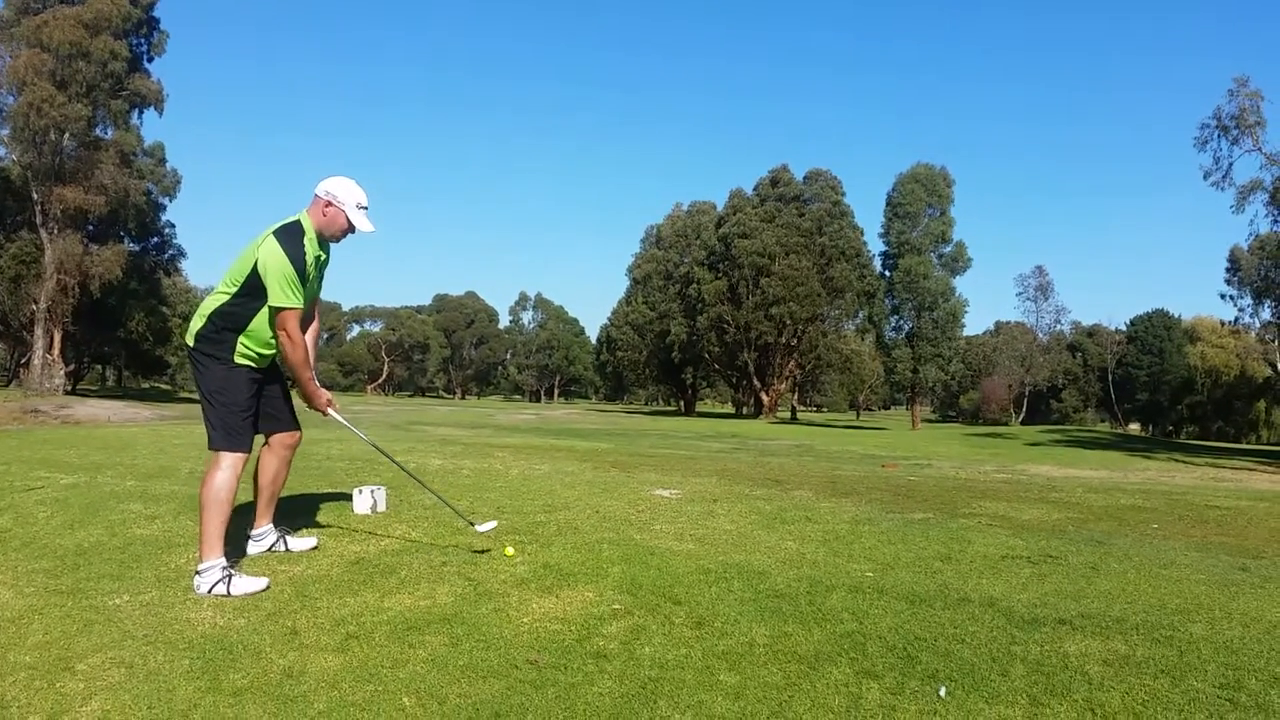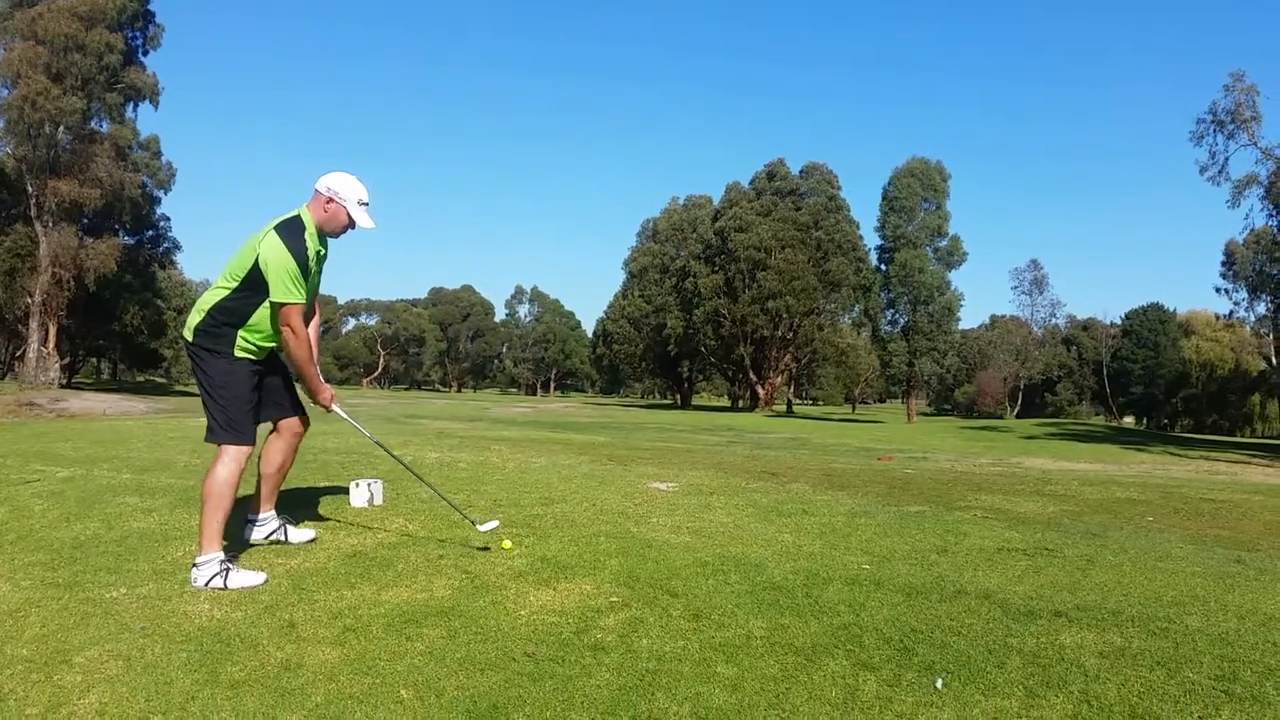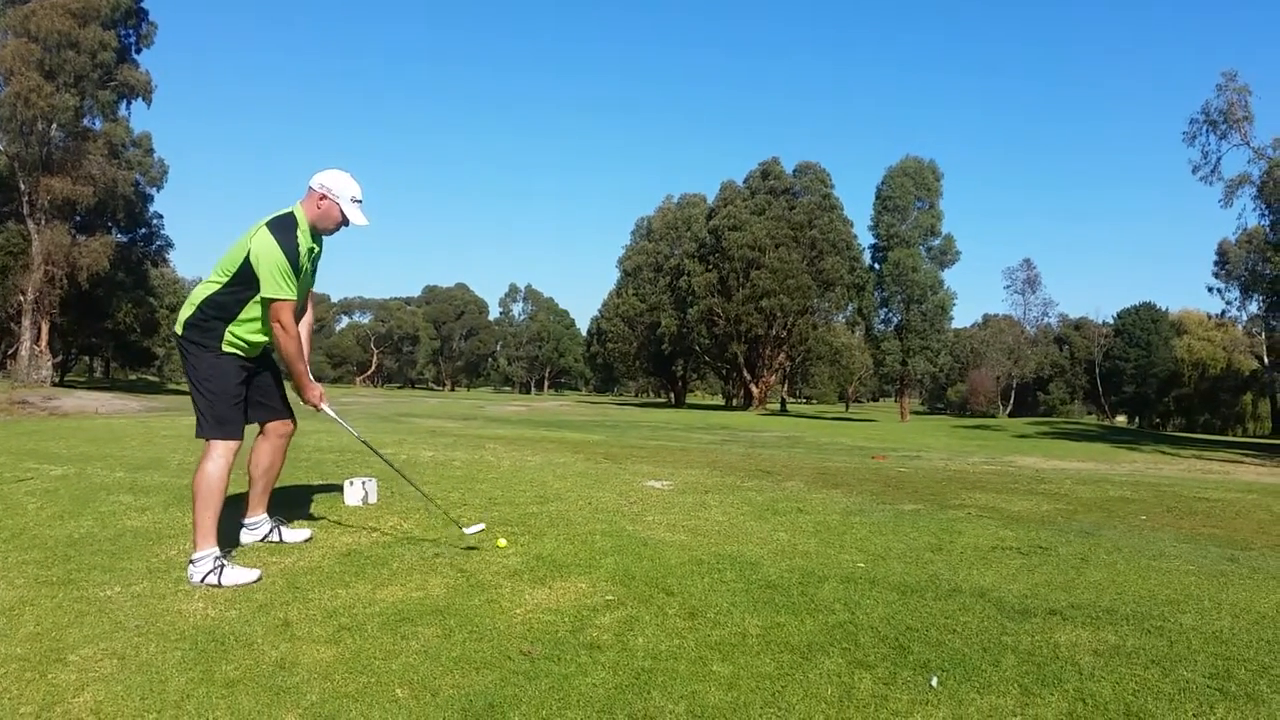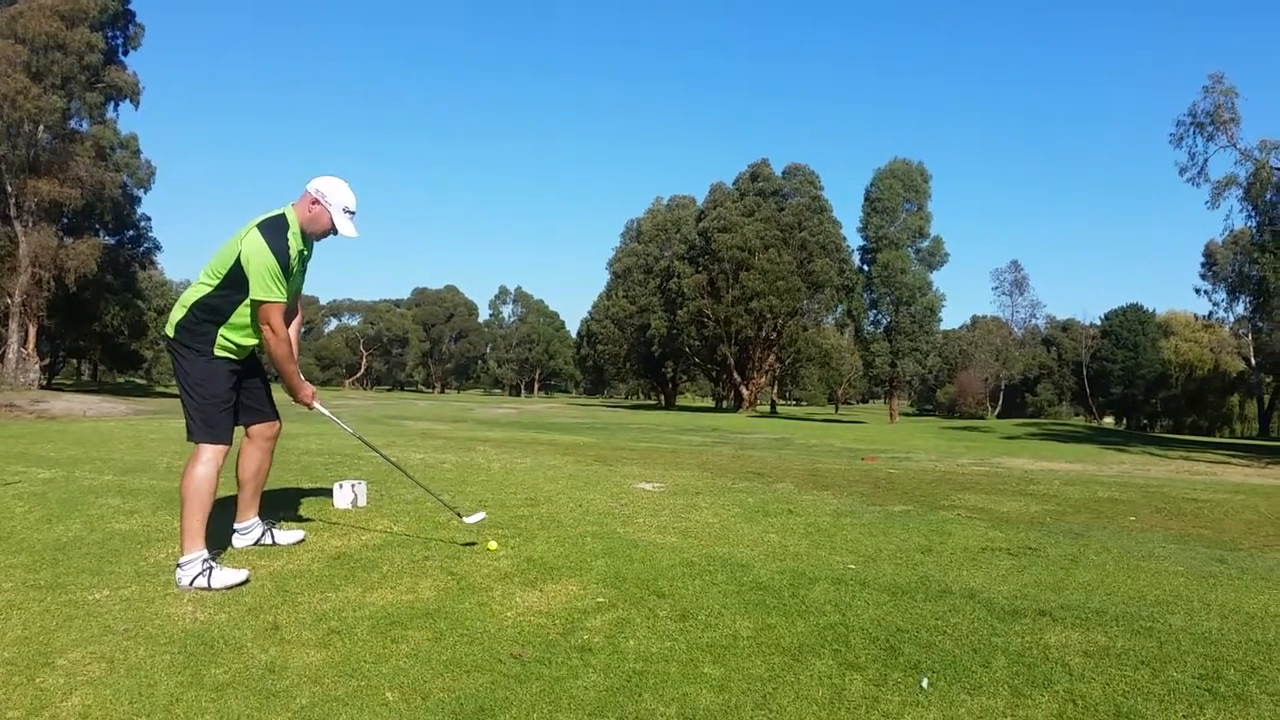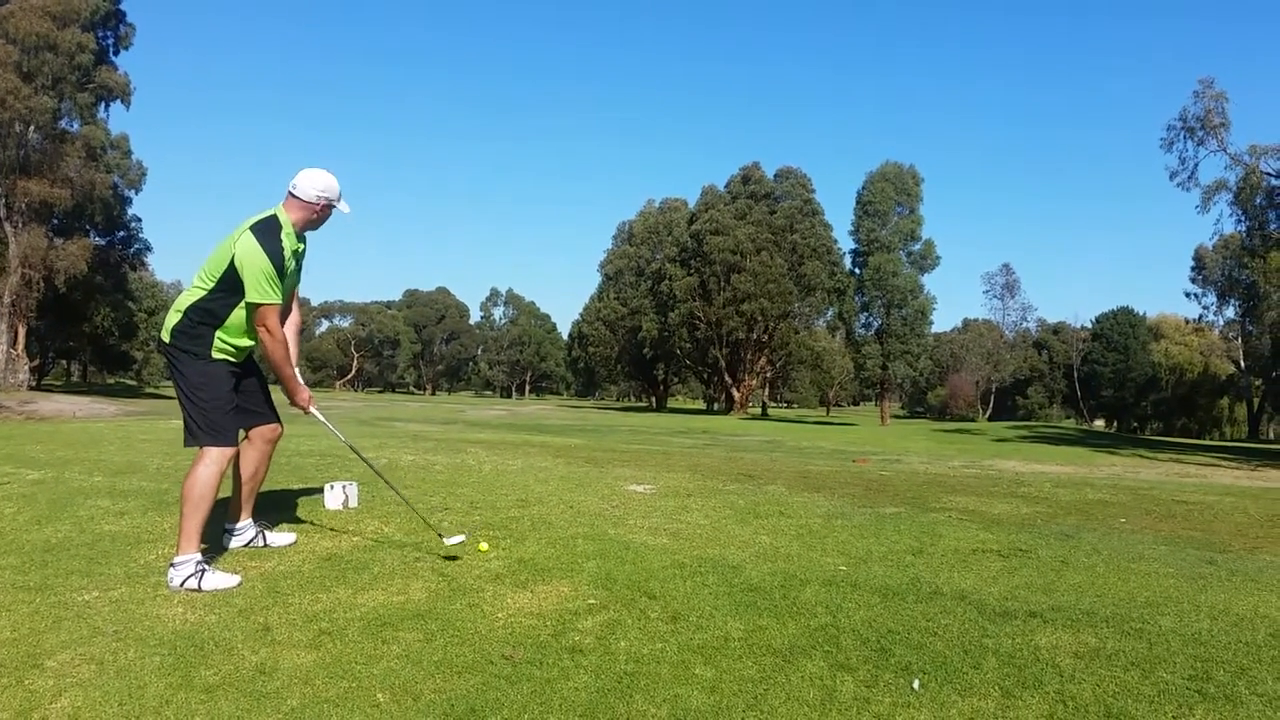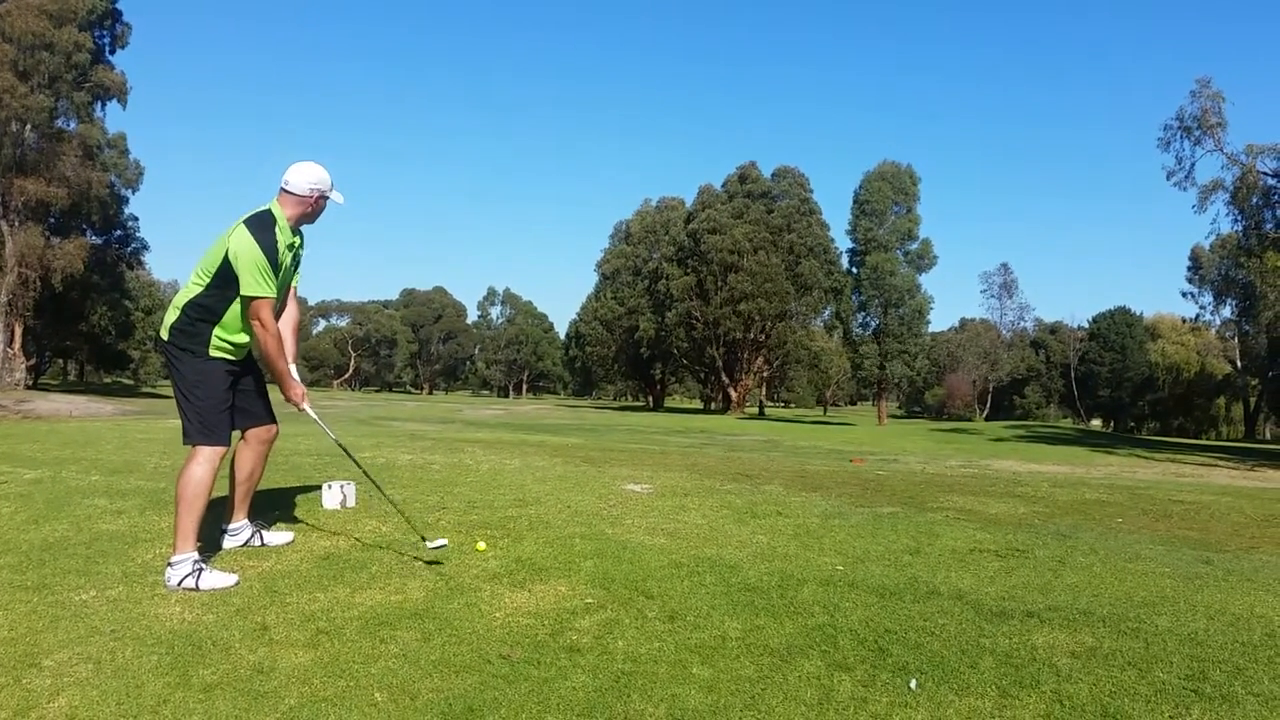
dt=0.5s
person 1, frame 1
left shoulder: (318, 247)
right shoulder: (285, 247)
left elbow: (309, 316)
right elbow: (289, 332)
left wrist: (310, 379)
right wrist: (311, 390)
left hip: (256, 353)
right hip: (220, 350)
left knee: (284, 436)
right knee: (233, 453)
left ankle: (262, 532)
right ankle: (211, 569)
person 1, frame 2
left shoulder: (316, 241)
right shoulder: (286, 243)
left elbow: (309, 312)
right elbow: (291, 327)
left wrist: (313, 375)
right wrist: (315, 385)
left hip: (254, 345)
right hip: (219, 344)
left knee: (292, 423)
right knee: (236, 447)
left ankle: (262, 518)
right ankle: (209, 562)
person 1, frame 3
left shoulder: (311, 240)
right shoulder: (279, 239)
left elbow: (303, 309)
right elbow: (282, 323)
left wrist: (304, 372)
right wrist: (304, 383)
left hip: (247, 342)
right hip: (209, 339)
left knee: (280, 424)
right knee: (224, 441)
left ankle: (255, 521)
right ankle: (204, 558)
person 1, frame 4
left shoulder: (301, 240)
right shoulder: (269, 241)
left elbow: (291, 311)
right elbow: (271, 325)
left wrist: (294, 373)
right wrist: (295, 383)
left hip: (235, 343)
right hip: (200, 342)
left knee: (265, 428)
right knee: (212, 445)
left ankle: (247, 526)
right ankle: (192, 561)
person 1, frame 5
left shoulder: (294, 241)
right shoulder: (263, 244)
left elbow: (290, 309)
right elbow: (268, 328)
left wrist: (295, 374)
right wrist: (293, 386)
left hip: (231, 347)
right hip: (196, 345)
left knee: (266, 429)
right knee: (218, 448)
left ankle: (239, 527)
right ankle: (185, 563)
person 1, frame 6
left shoulder: (291, 238)
right shoulder: (256, 237)
left elbow: (287, 305)
right elbow: (262, 322)
left wrist: (291, 370)
right wrist: (286, 382)
left hip: (231, 346)
right hip: (195, 344)
left knee: (261, 430)
right knee: (210, 446)
left ankle: (236, 527)
right ankle: (183, 562)
